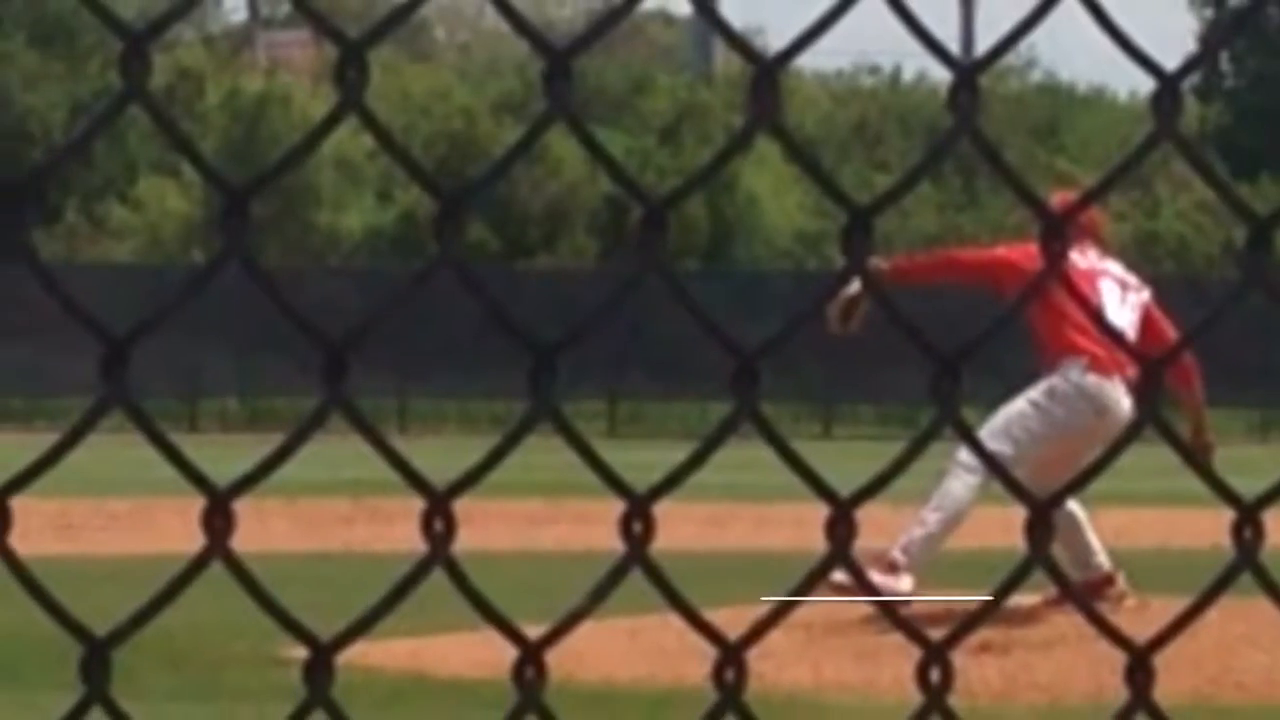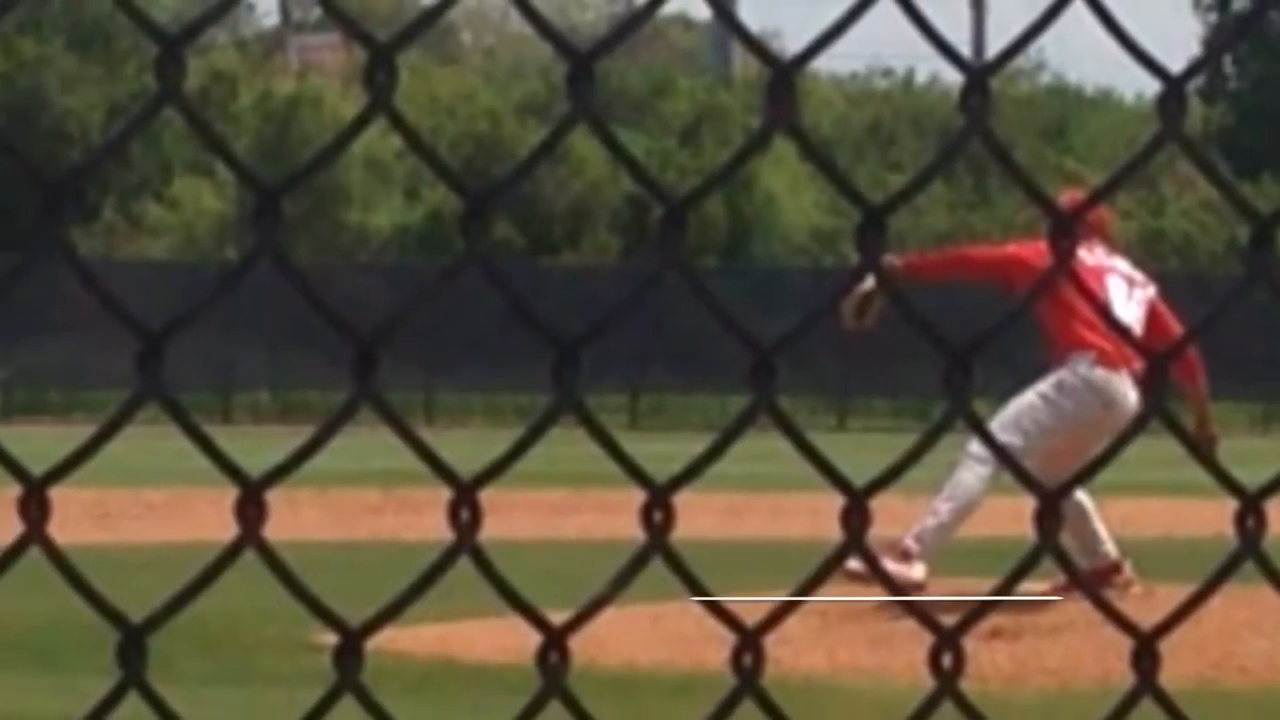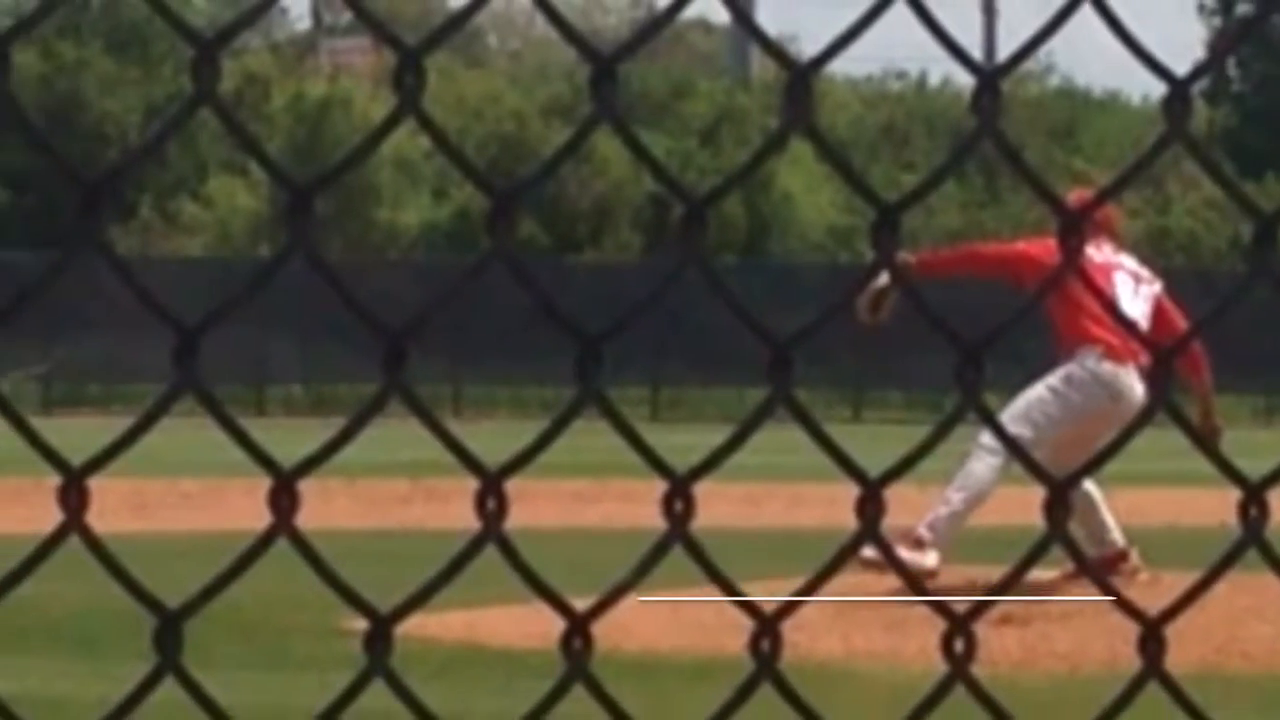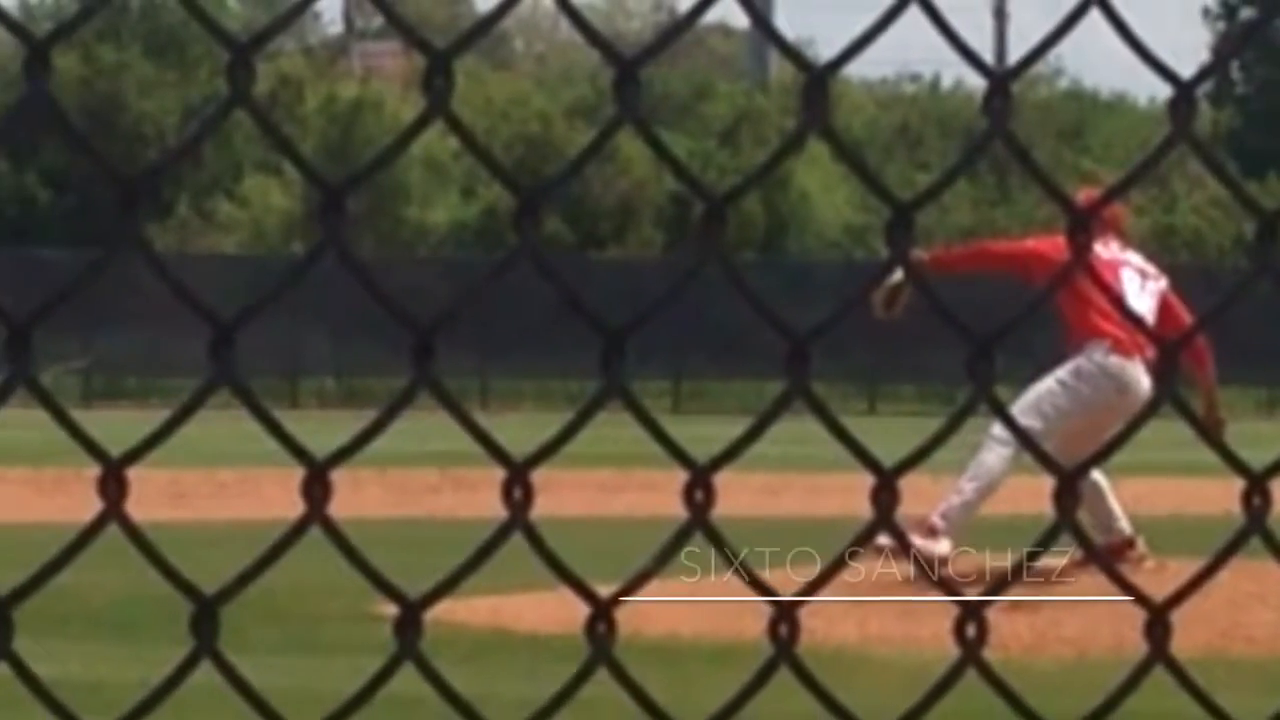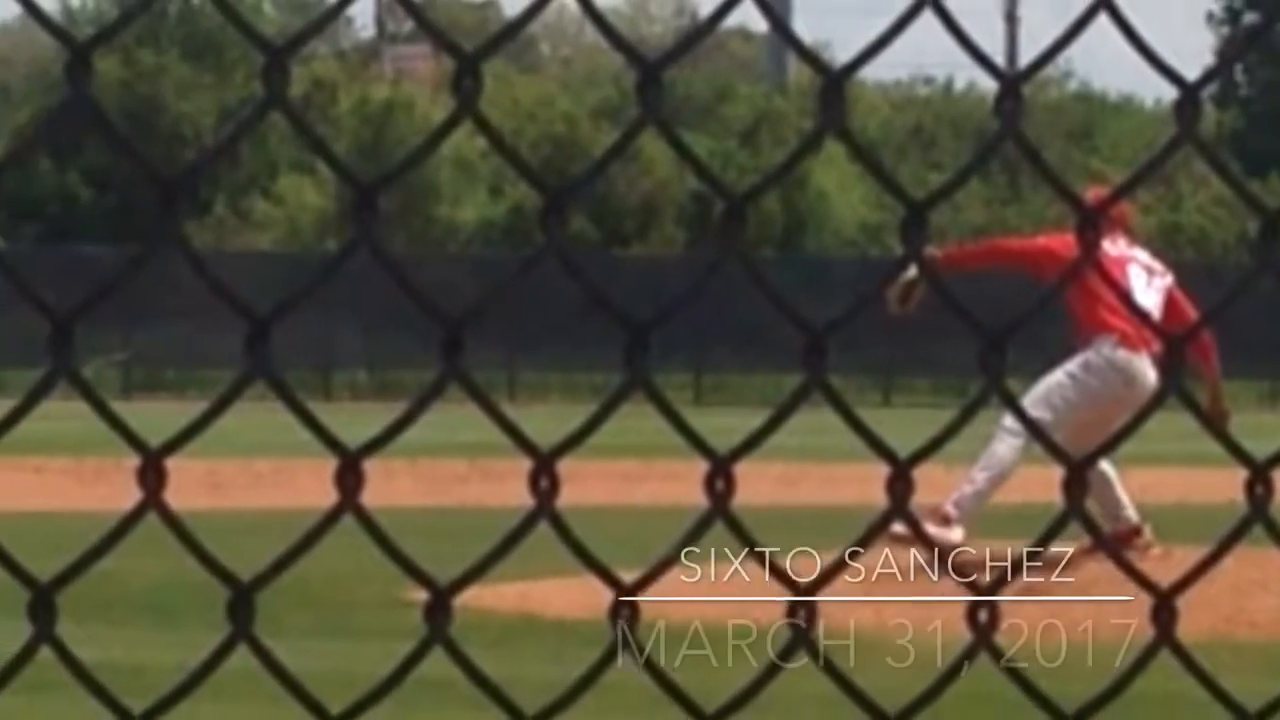
dt=0.3s
person 1, frame 1
left shoulder: (1048, 260)
right shoulder: (1131, 283)
right elbow: (1176, 354)
right wrist: (1198, 425)
left hip: (1078, 384)
right hip: (1118, 403)
left knee: (974, 459)
right knee: (1042, 483)
right ankle: (1098, 577)
person 1, frame 2
left shoulder: (1056, 258)
right shoulder: (1137, 280)
left elbow: (977, 260)
right elbow: (1181, 348)
right wrist: (1202, 417)
left hip: (1087, 377)
right hip: (1125, 396)
left knee: (985, 451)
right knee: (1051, 473)
right ankle: (1105, 564)
person 1, frame 3
left shoulder: (1063, 254)
right shoulder: (1143, 276)
left elbow: (988, 256)
right elbow: (1186, 342)
left wrist: (913, 265)
right wrist: (1206, 409)
left hip: (1094, 370)
right hip: (1132, 389)
left knee: (996, 441)
right knee: (1060, 464)
right ankle: (1113, 553)
person 1, frame 4
left shoulder: (1073, 251)
right shoulder: (1150, 273)
left elbow: (998, 254)
right elbow: (1191, 336)
left wrist: (928, 262)
right wrist: (1210, 401)
left hip: (1103, 363)
right hip: (1139, 382)
left knee: (1008, 433)
right knee: (1069, 455)
left ankle: (936, 532)
right ankle: (1120, 540)
person 1, frame 5
left shoulder: (1081, 248)
right shoulder: (1156, 269)
left elbow: (1009, 251)
right elbow: (1196, 331)
left wrist: (940, 259)
right wrist: (1215, 394)
left hip: (1110, 357)
right hip: (1144, 375)
left knee: (1018, 424)
right knee: (1077, 446)
left ankle: (949, 520)
right ankle: (1127, 528)
